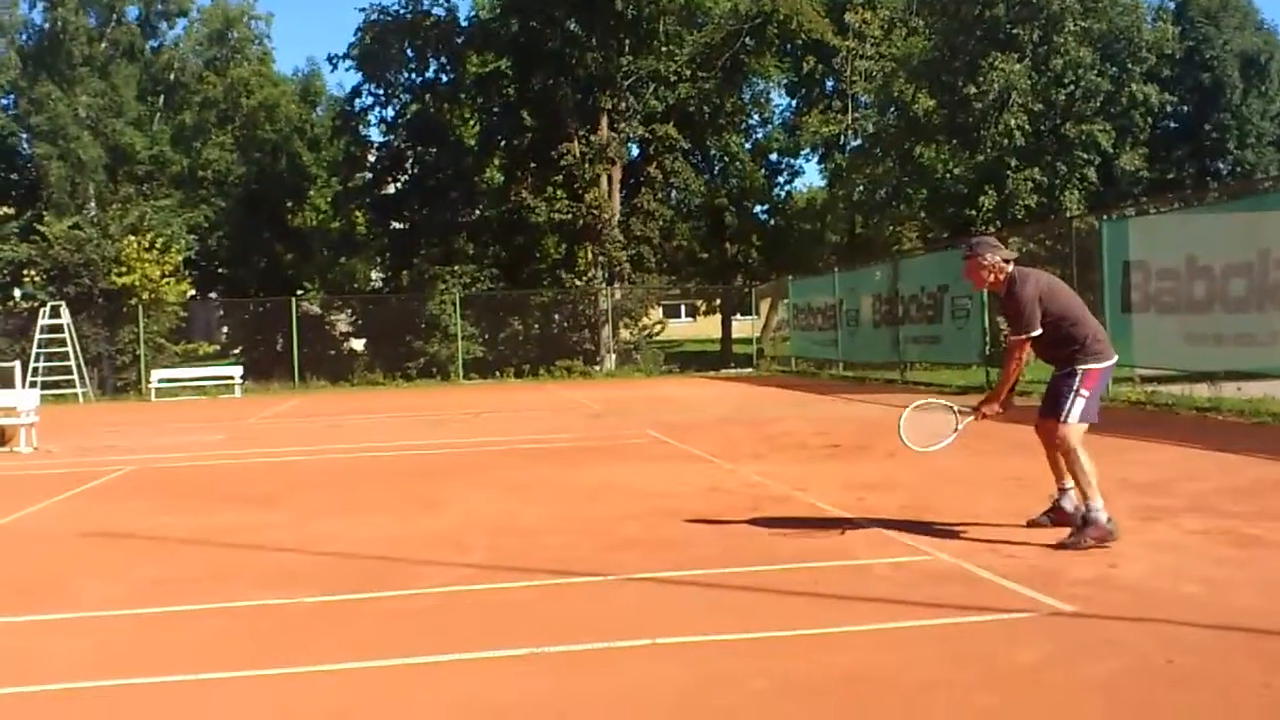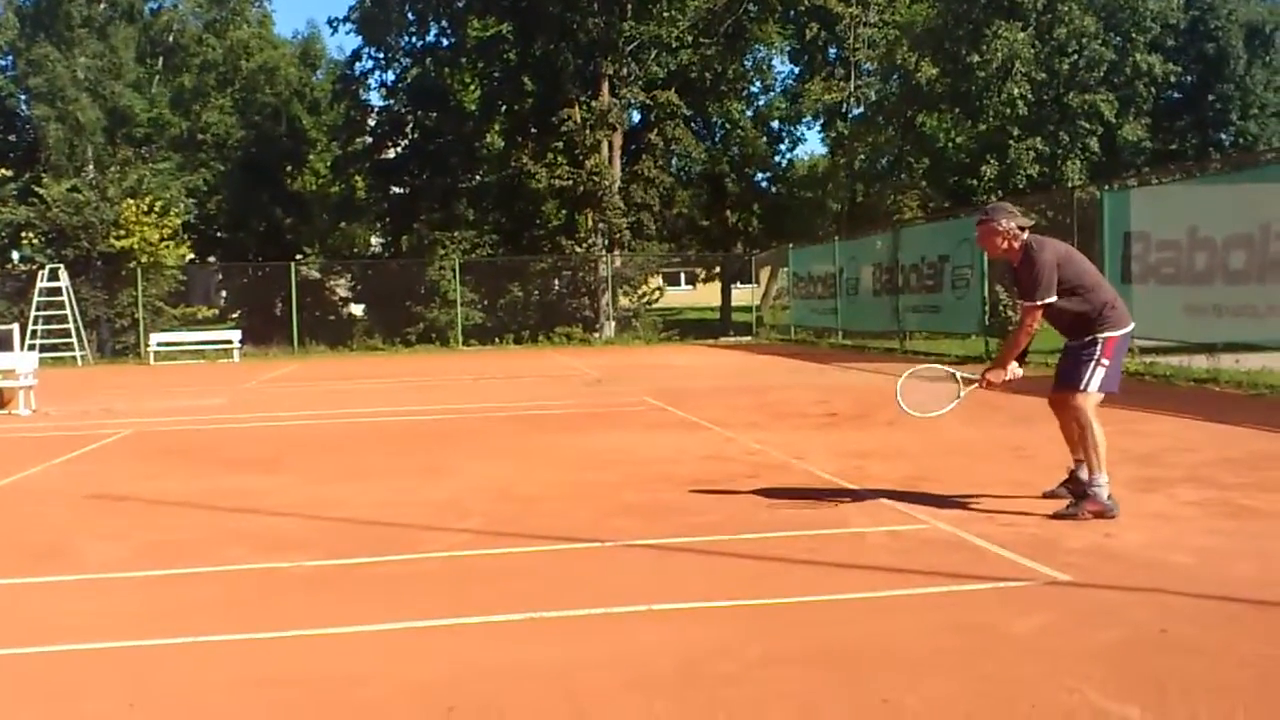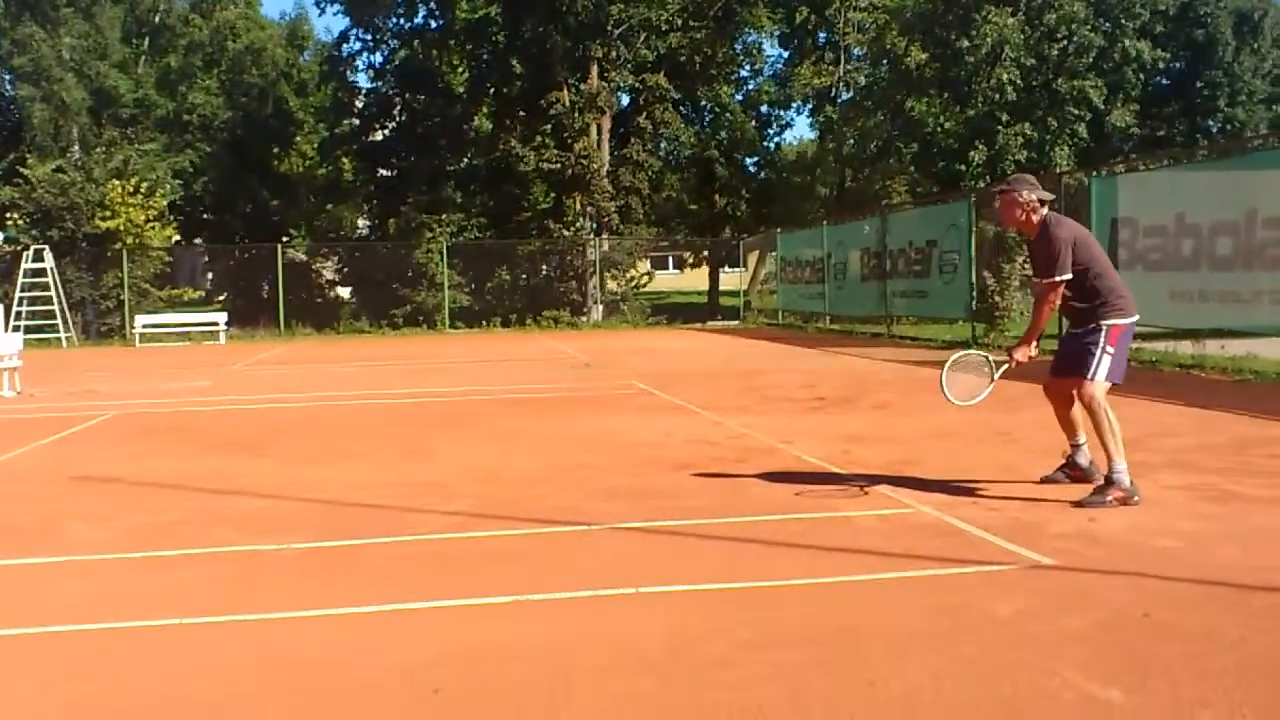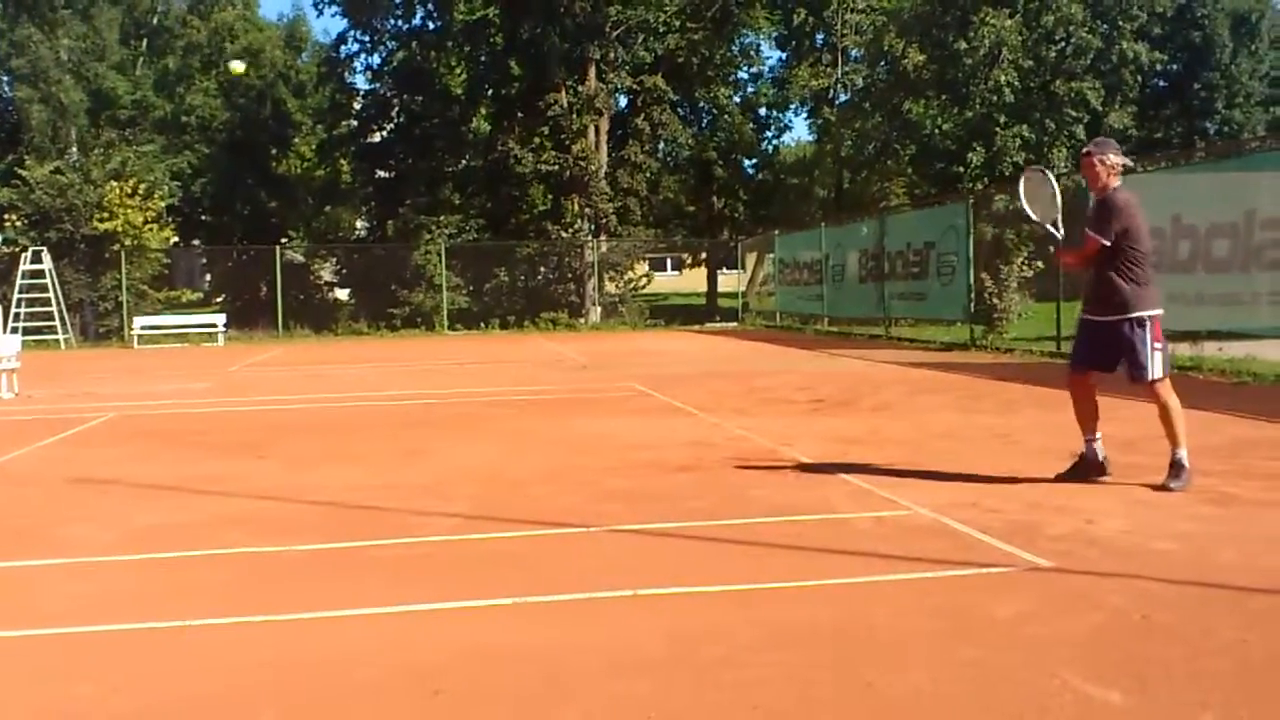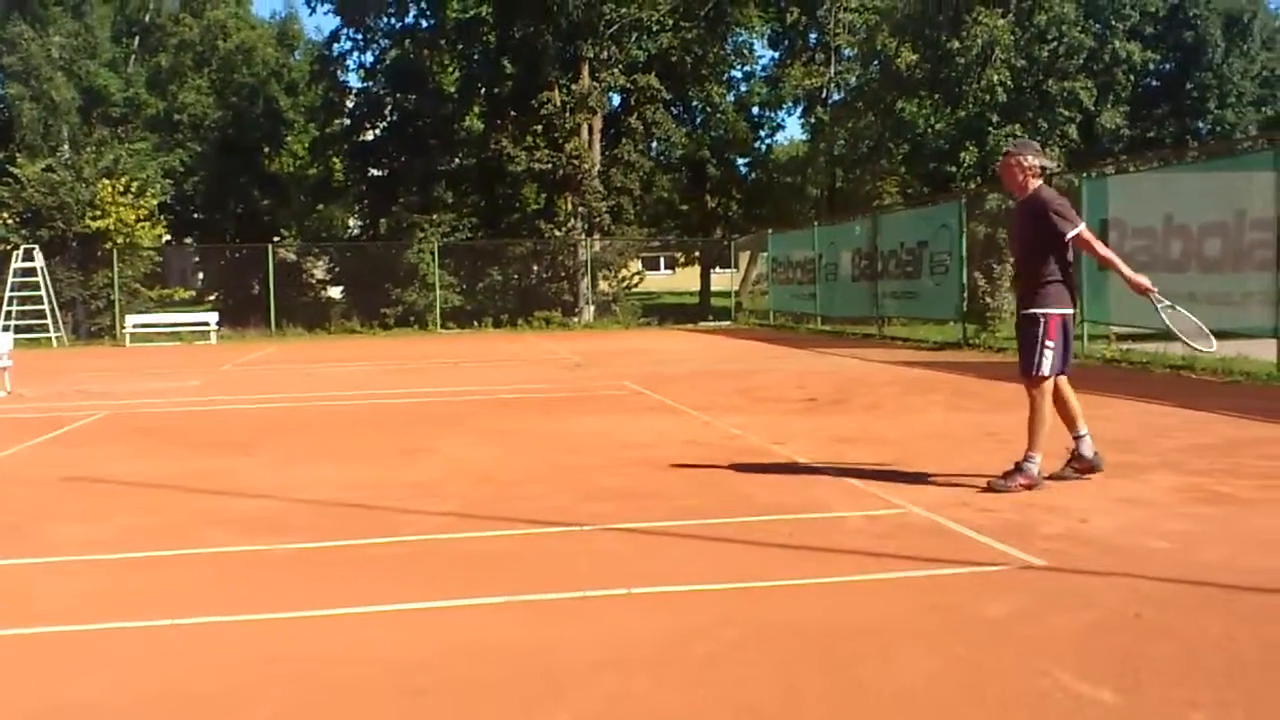
dt=1s
person 1, frame 1
left shoulder: (1023, 290)
right shoulder: (1009, 289)
left elbow: (1018, 355)
right elbow: (1015, 349)
left wrist: (995, 398)
right wrist: (1006, 392)
left hip: (1089, 359)
right hip: (1070, 361)
left knee: (1065, 436)
right knee: (1046, 429)
left ankle: (1098, 520)
right ankle: (1067, 504)
person 1, frame 2
left shoulder: (1040, 256)
right shoulder: (1021, 263)
left elbow: (1030, 323)
right elbow: (1029, 320)
left wrist: (999, 366)
right wrist: (1014, 361)
left hip: (1106, 329)
right hip: (1083, 332)
left knee: (1080, 405)
right knee: (1060, 402)
left ankle: (1100, 496)
right ankle: (1081, 477)
person 1, frame 3
left shoulder: (1057, 234)
right shoulder: (1037, 237)
left elbow: (1051, 299)
right elbow: (1042, 295)
left wrist: (1026, 343)
right wrist: (1033, 340)
left hip: (1109, 316)
right hip: (1084, 319)
left knee: (1090, 393)
right knee: (1056, 388)
left ankle: (1121, 482)
right ankle: (1081, 461)
person 1, frame 4
left shoulder: (1116, 203)
right shoulder: (1103, 201)
left elbow: (1083, 254)
left wrist: (1061, 255)
right wrist: (1075, 260)
left hip: (1135, 310)
right hip: (1099, 310)
left knee: (1158, 387)
right knee: (1078, 381)
left ankle: (1180, 462)
right ankle: (1093, 457)
person 1, frame 5
left shoulder: (1046, 202)
right shoulder: (1024, 205)
left elbow: (1089, 242)
left wrist: (1128, 275)
left hip: (1047, 305)
right hip: (1035, 305)
left knee: (1039, 385)
right knee: (1055, 381)
left ankle: (1029, 468)
right ankle: (1085, 453)
